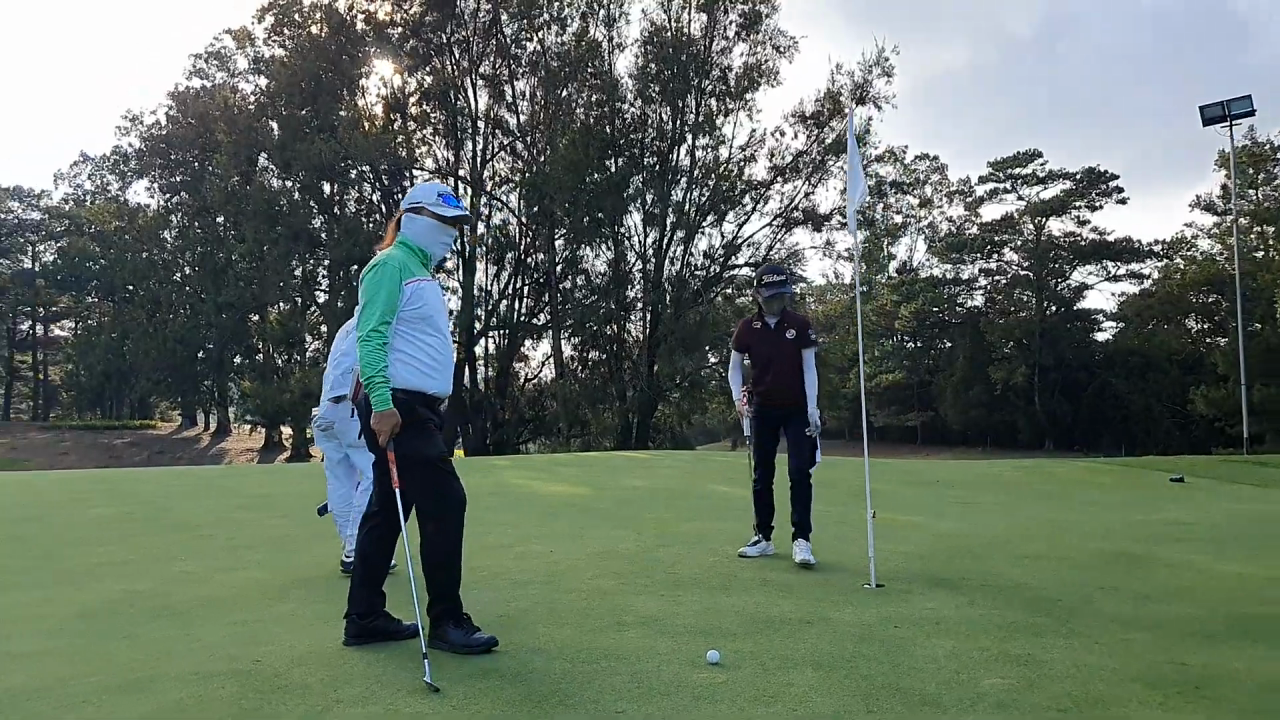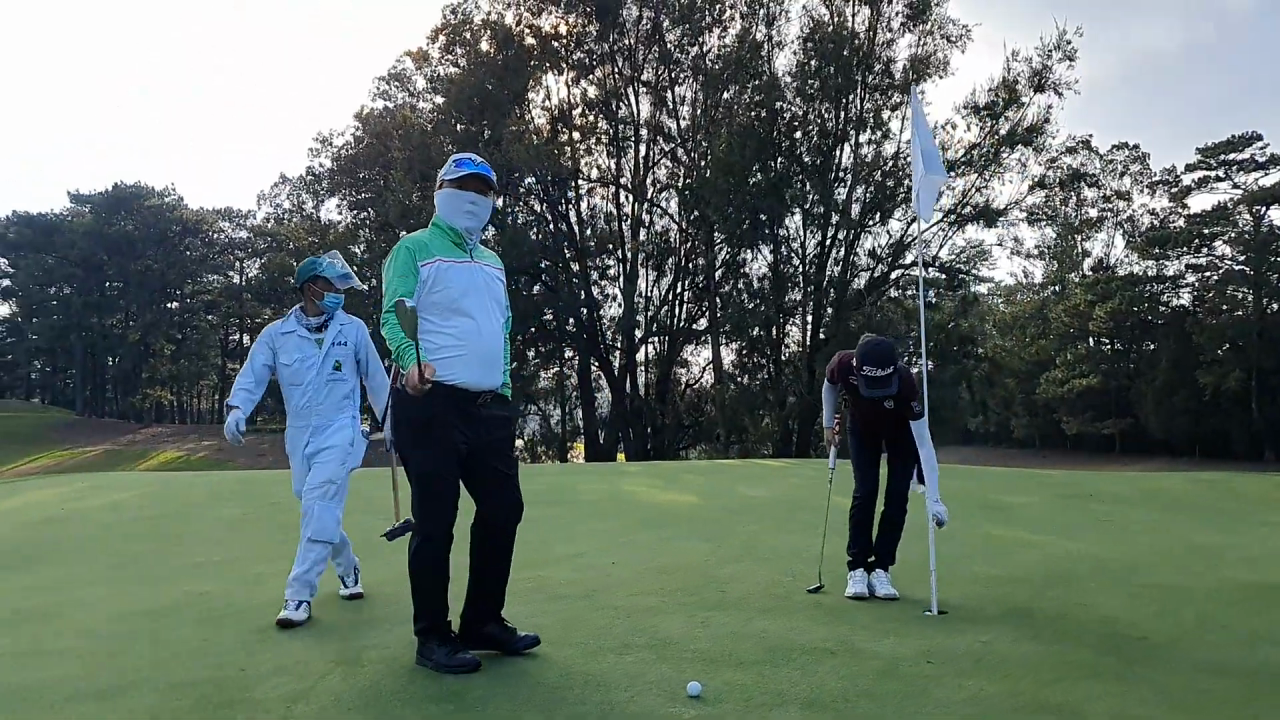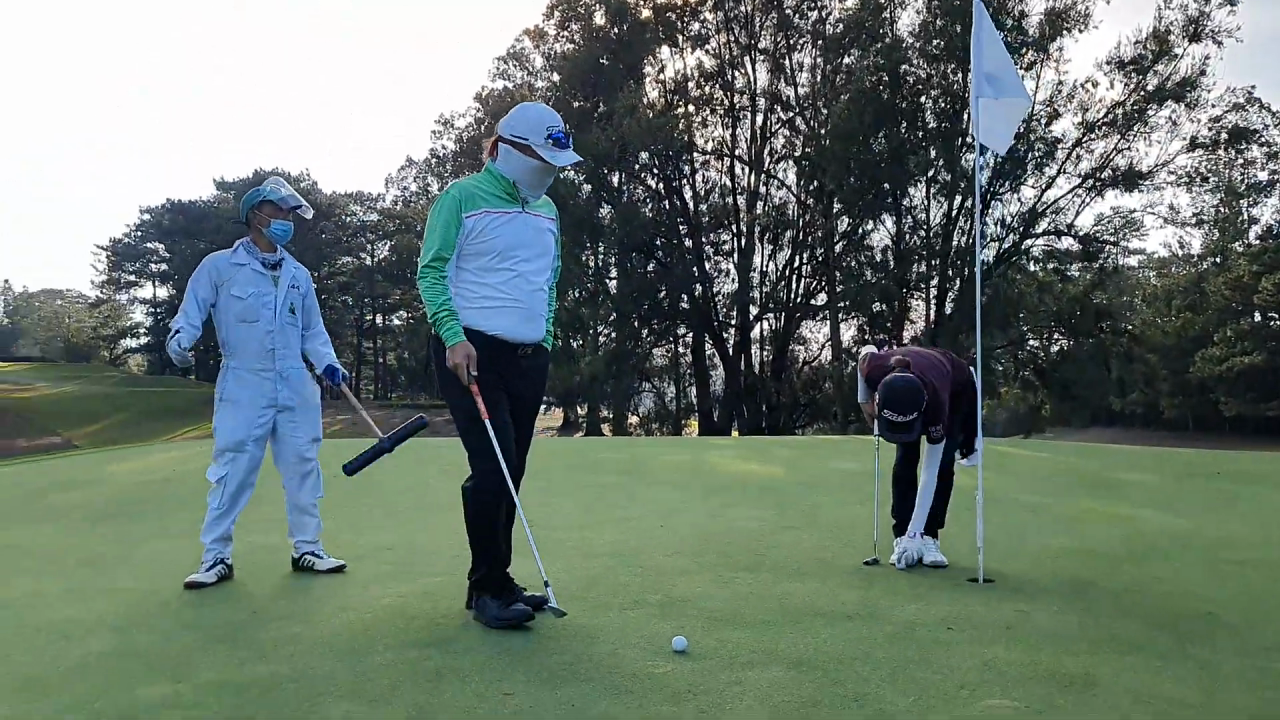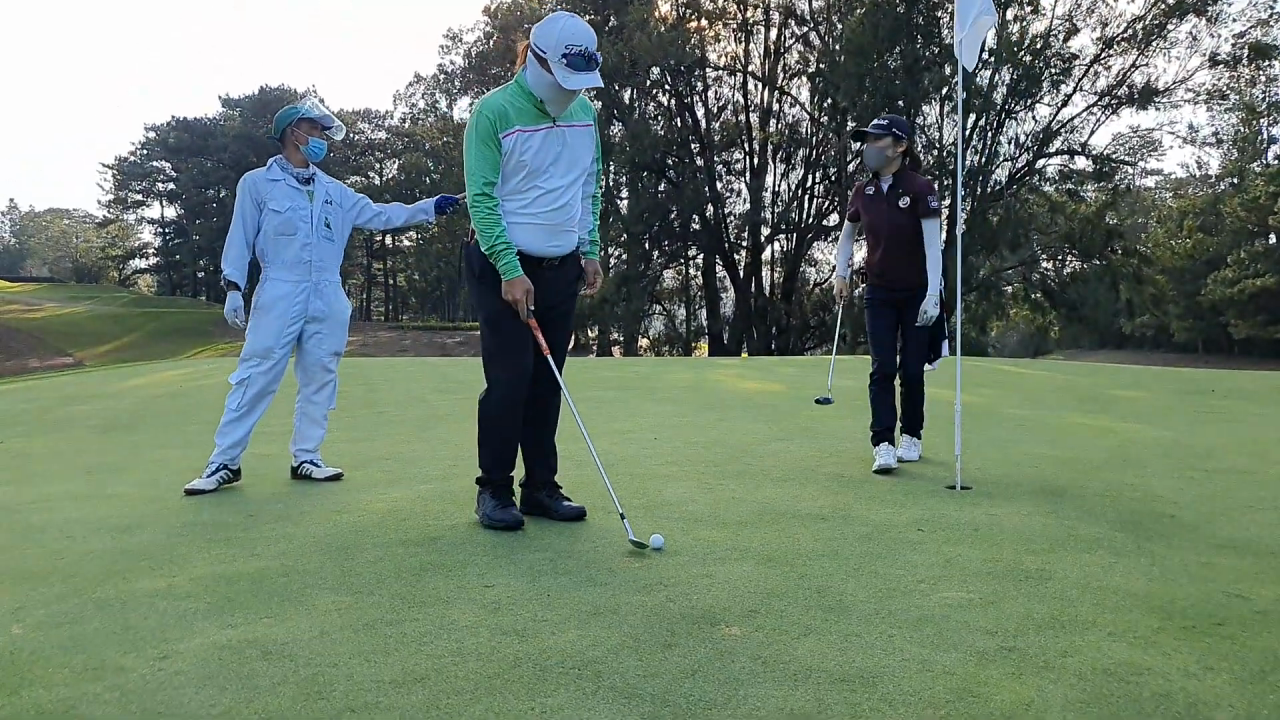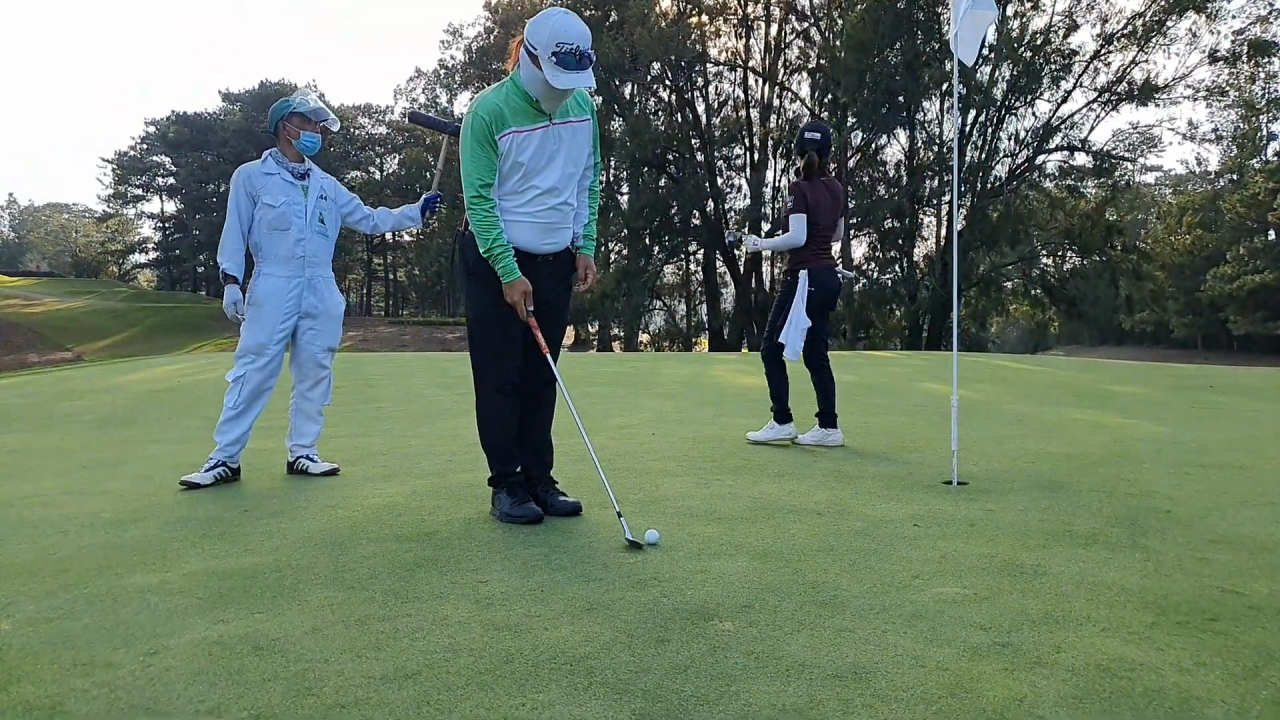
dt=1s
person 1, frame 1
left shoulder: (422, 272)
right shoulder: (392, 264)
right elbow: (371, 336)
right wrist: (382, 402)
left hip: (416, 407)
right hip: (397, 408)
left knee: (387, 510)
right knee: (445, 502)
left ankle: (364, 616)
right ankle: (446, 620)
person 1, frame 2
left shoulder: (493, 262)
right shoulder: (415, 249)
right elbow: (393, 316)
left wrist: (504, 392)
right wrist: (412, 358)
left hip: (490, 406)
right hip: (434, 405)
left knee: (503, 510)
right knee: (436, 521)
left ankle: (483, 621)
right ankle: (433, 636)
person 1, frame 3
left shoulder: (547, 211)
right shoulder: (461, 197)
right elbow: (431, 272)
left wrist: (545, 342)
right wrist: (453, 336)
left hip: (528, 356)
right hip: (474, 353)
left knee: (508, 471)
right knee: (493, 464)
left ankle: (496, 578)
right ankle: (485, 586)
person 1, frame 4
left shoulder: (584, 111)
right shoulder: (494, 111)
right elbow: (482, 197)
left wrist: (590, 249)
right wrist: (510, 271)
left hip: (560, 266)
right hip: (502, 267)
left knee: (546, 382)
right knee: (509, 377)
left ankle: (541, 487)
right ankle: (494, 487)
person 1, frame 5
left shoulder: (582, 105)
right shoulder: (489, 110)
left elbow: (589, 180)
right elbow: (479, 198)
left wrist: (585, 246)
right wrist: (509, 272)
left hip: (556, 261)
right hip: (495, 260)
left knee: (541, 377)
right knee: (500, 376)
left ankle: (538, 480)
right ankle: (506, 485)
person 2, frame 1
left shoulder: (352, 325)
right elbow: (347, 363)
right wrist: (337, 401)
left hip: (330, 414)
right hip: (350, 410)
left knee: (341, 485)
right knee: (375, 476)
left ankle: (354, 551)
right ankle: (357, 550)
person 2, frame 2
left shoulder: (353, 328)
right shoulder: (275, 334)
left elbow: (375, 377)
right elbow: (250, 376)
right wrist: (236, 411)
left hip: (339, 430)
right hip: (299, 434)
left knee: (320, 511)
right knee: (316, 511)
left ankle: (298, 597)
right ankle: (348, 570)
person 2, frame 3
left shoulder: (298, 274)
right shoulder: (218, 266)
left elbow: (313, 328)
right elbow: (191, 312)
left wrist: (328, 362)
right wrist: (179, 340)
left hip: (296, 384)
right hip: (243, 384)
left knee: (304, 466)
right knee: (234, 470)
left ankle: (307, 548)
right ankle: (217, 557)
person 2, frame 4
left shoulder: (334, 190)
right shoulder: (256, 183)
left elbow: (380, 216)
right elbow: (240, 239)
left wrist: (429, 208)
right wrist: (234, 288)
left hip: (327, 297)
right hip: (279, 294)
left knee: (320, 378)
right knee: (255, 375)
left ankle: (306, 457)
right ankle: (224, 462)
person 2, frame 5
left shoulder: (327, 185)
right shoulder: (251, 176)
left elbow: (369, 219)
right elbow: (235, 233)
left wrist: (416, 212)
right wrist: (231, 282)
left hip: (321, 291)
right hip: (272, 287)
left knee: (314, 372)
right knee: (253, 371)
left ankle: (302, 452)
right ankle: (224, 457)
person 3, frame 1
left shoulder: (800, 324)
right shoulder: (747, 327)
left elbow: (809, 369)
right elbow: (734, 367)
left wrist: (812, 408)
right wrist: (738, 397)
left hip: (796, 409)
right hip: (761, 409)
left knee: (799, 473)
right knee: (762, 476)
left ankle: (802, 540)
right ankle: (763, 537)
person 3, frame 2
left shoulder: (904, 381)
right shoulder: (842, 364)
left elbow: (923, 442)
right elbow: (829, 387)
left wrist: (934, 497)
right wrist: (828, 424)
left hip: (901, 431)
right hip: (862, 427)
left knee: (897, 496)
right knee: (864, 492)
left ankle: (880, 570)
right ankle: (857, 569)
person 3, frame 3
left shoulder: (934, 400)
right shoulder: (874, 369)
left elbow: (929, 473)
right wrist: (864, 400)
left hip: (956, 391)
left knee: (943, 463)
right knee: (906, 458)
left ankle: (928, 538)
right ankle: (901, 536)
person 3, frame 4
left shoulder: (921, 188)
right shoulder: (862, 191)
left elbow: (933, 245)
right elbow: (848, 235)
left wrist: (933, 294)
right wrist: (841, 274)
left hip: (917, 293)
right hip: (879, 292)
left knee: (912, 369)
right knee: (882, 368)
left ankle: (911, 437)
right ankle: (883, 444)
person 3, frame 5
left shoulder: (800, 187)
right shoulder: (835, 187)
left elbow: (797, 238)
left wrist: (760, 244)
left hip: (804, 277)
right hip: (827, 276)
left knee: (773, 348)
right knee: (815, 353)
left ankle: (782, 422)
right ankle: (829, 428)
